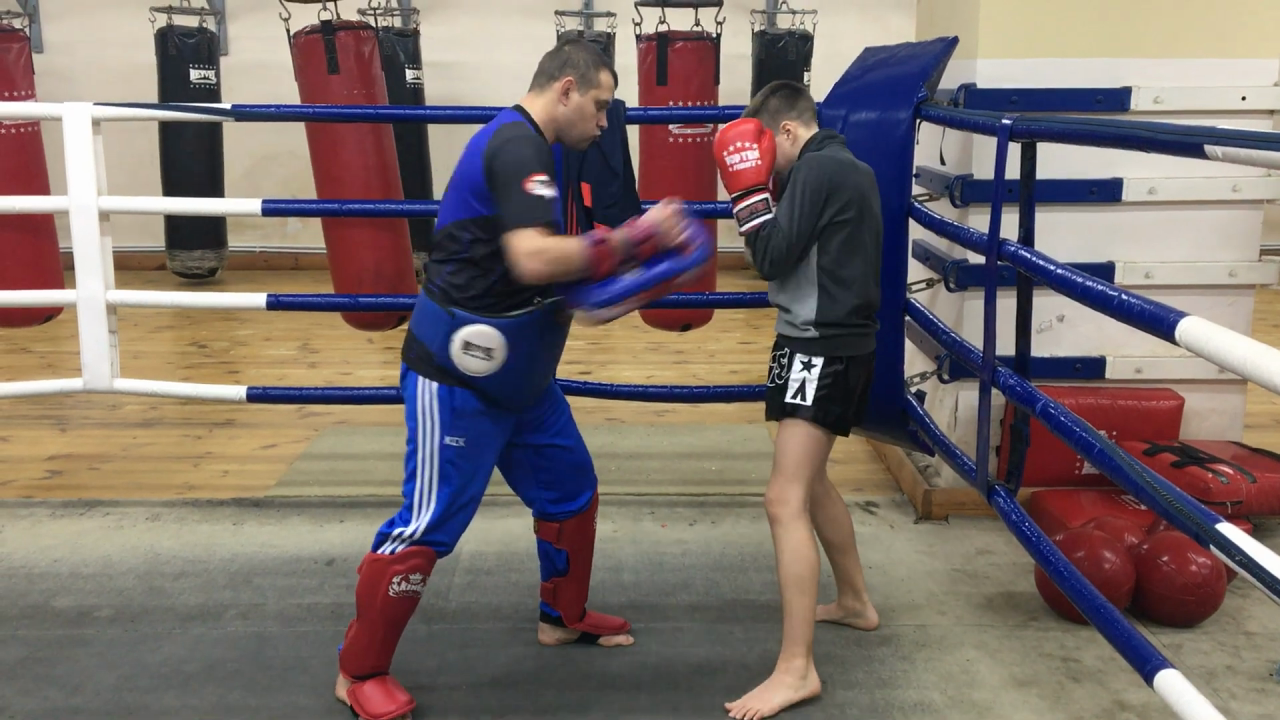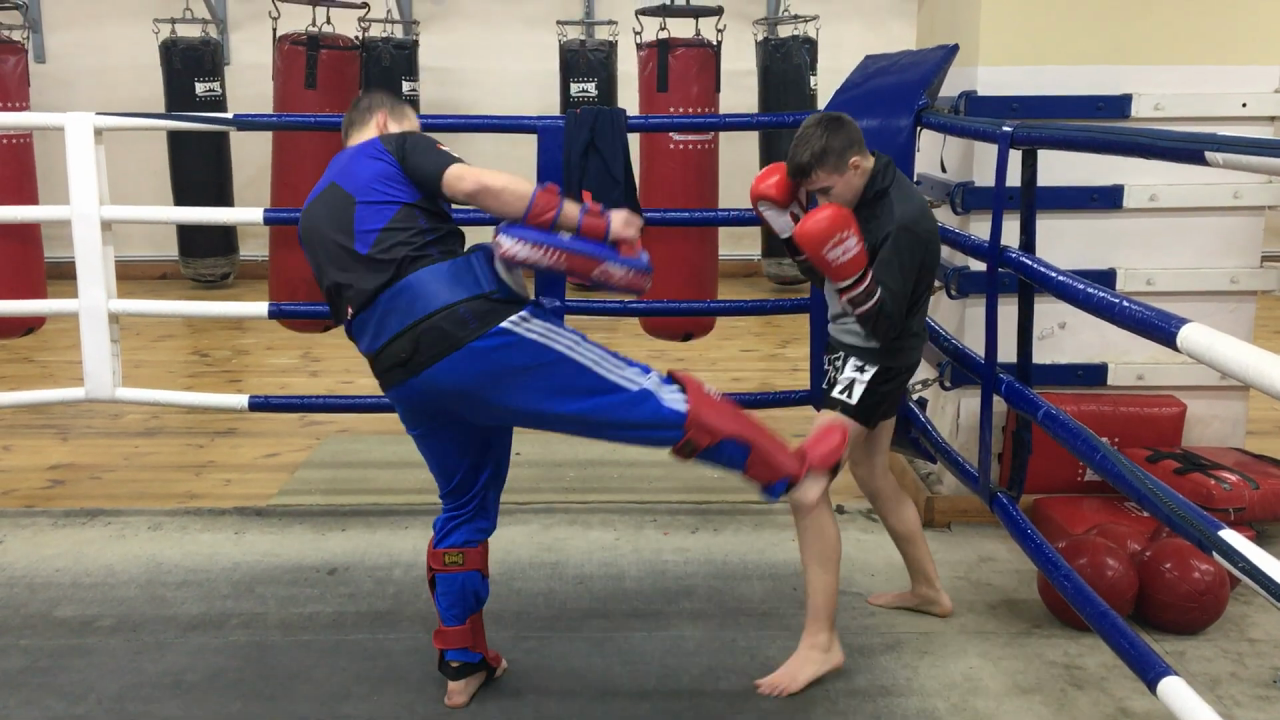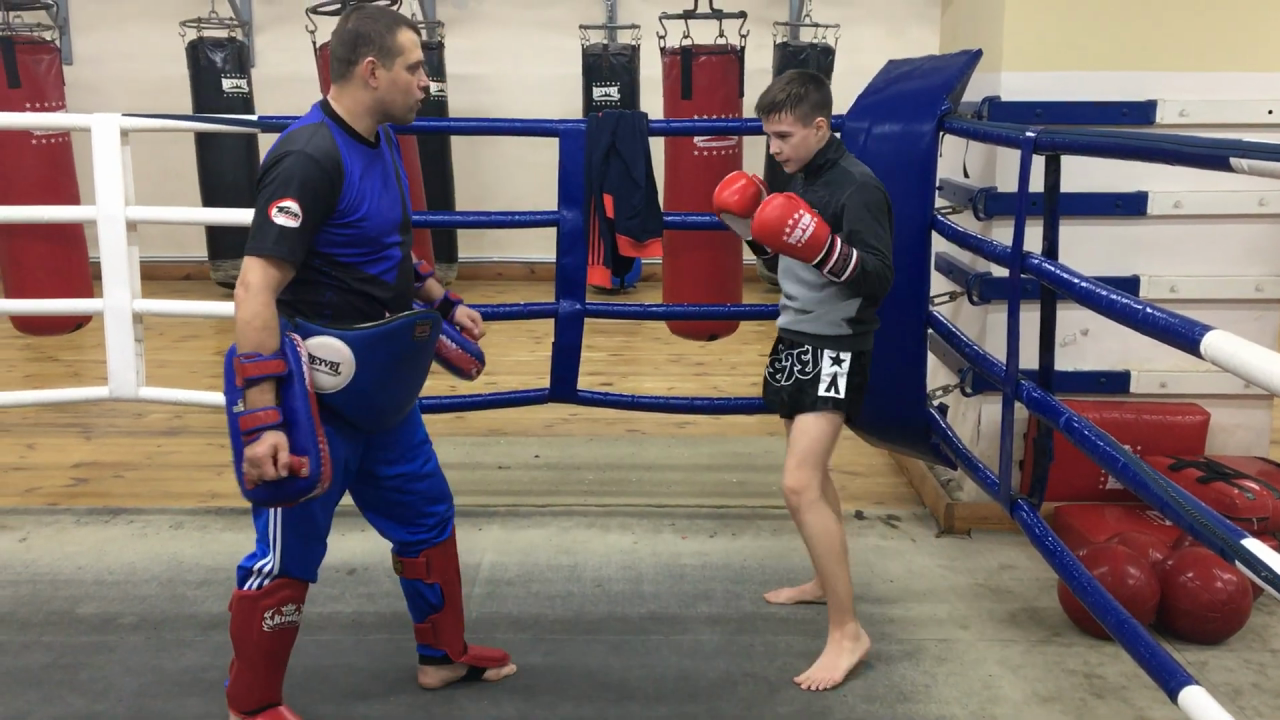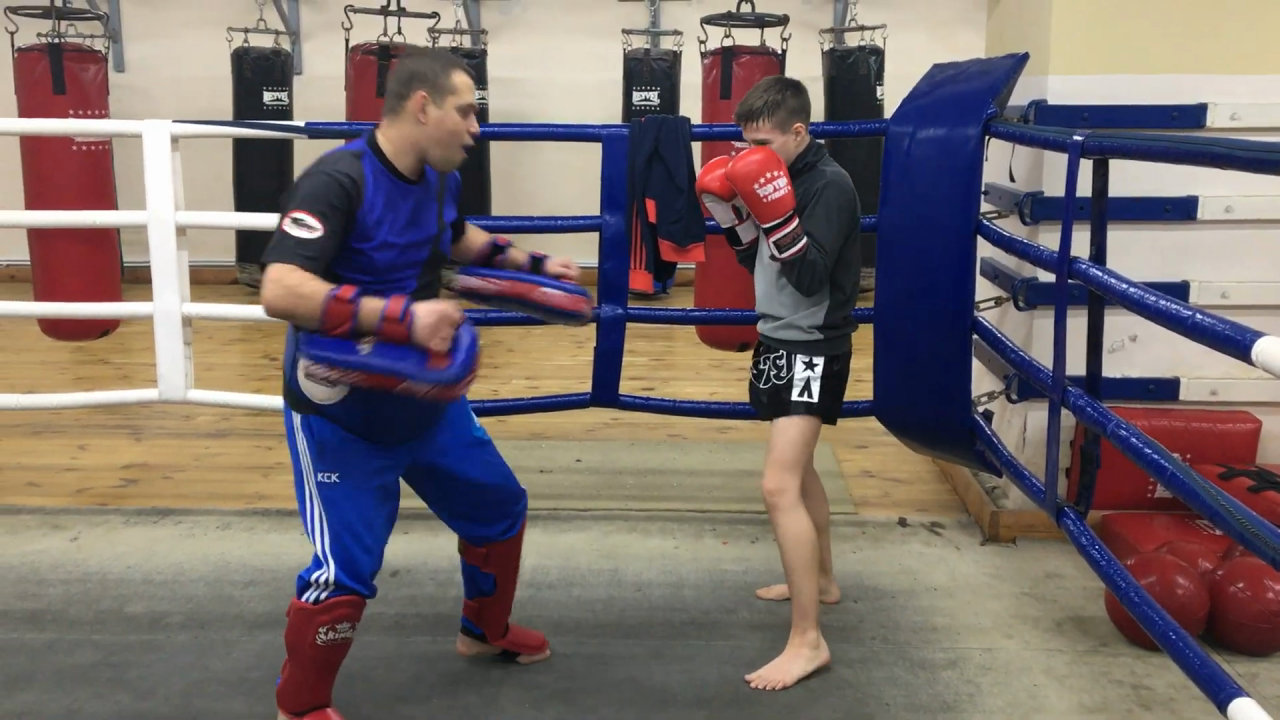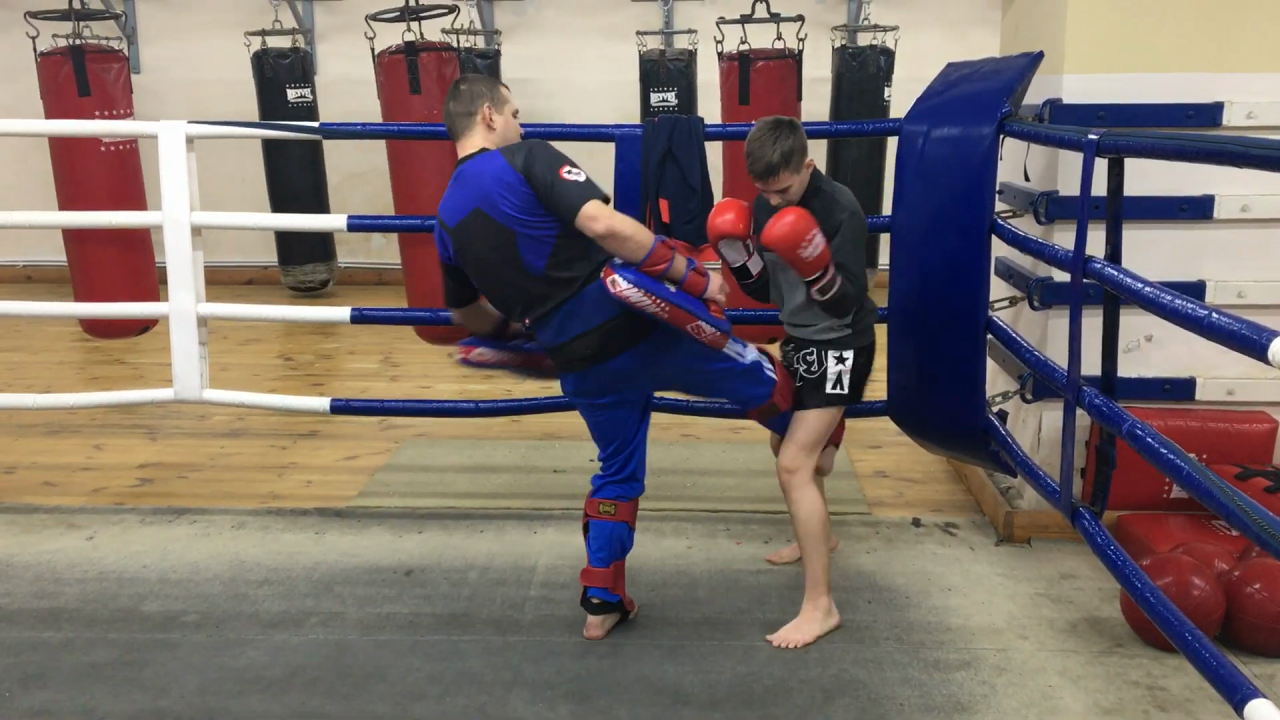
dt=1s
person 1, frame 1
left shoulder: (514, 145)
right shoulder: (517, 148)
right elbow: (534, 259)
left wrist: (623, 245)
right wrist: (637, 237)
left hip: (514, 370)
right hip: (457, 370)
left knee: (570, 487)
right knee: (427, 525)
left ankle: (564, 615)
person 1, frame 2
left shoulder: (313, 218)
right shoulder: (397, 151)
left elbow: (360, 319)
right elbow: (475, 186)
right wrist: (593, 221)
left hip: (410, 374)
right hip: (478, 332)
left knee: (465, 509)
right knee: (650, 397)
left ankle: (460, 663)
right ankle: (788, 472)
person 1, frame 3
left shoulder: (382, 142)
right shoulder: (309, 157)
right elbow: (256, 291)
left wrist: (445, 303)
right wrist: (263, 421)
left hip: (380, 386)
right hip: (318, 393)
left knee: (426, 515)
right knee: (287, 554)
left ankle: (443, 654)
person 1, frame 4
left shoulder: (435, 178)
right shoulder: (336, 180)
right elbow: (279, 291)
left wrist: (533, 264)
right wrist: (399, 317)
left hip: (425, 396)
right hip: (339, 409)
left knee: (498, 505)
right knee: (344, 573)
left ankle: (485, 631)
person 1, frame 5
left shoulder: (449, 219)
right shoulder: (529, 162)
left elbow: (469, 314)
right elbow: (603, 224)
left wrist: (514, 325)
right wrist: (693, 276)
left hip: (576, 358)
right hip: (628, 325)
left knee: (617, 472)
right knee: (754, 373)
left ankle: (600, 602)
person 2, frame 1
left shoulder: (819, 168)
right shoulder: (845, 168)
left elbow: (773, 259)
left wrist: (748, 188)
right wrist: (760, 190)
left hip: (822, 350)
right hip: (831, 345)
left knee: (785, 501)
right knee: (810, 481)
left ankle: (796, 668)
right ankle: (854, 602)
person 2, frame 2
left shoulder: (903, 219)
right shoulder: (865, 193)
left elbow: (881, 321)
right elbow: (825, 272)
left wrist: (846, 268)
right wrist: (790, 222)
left hip: (873, 361)
right hip: (862, 356)
left knee: (808, 486)
right knee: (872, 473)
left ankle: (819, 642)
right ankle: (928, 589)
person 2, frame 3
left shoulder: (857, 185)
right shoulder: (801, 179)
left elbow: (877, 278)
left wrist: (818, 244)
right wrist: (755, 229)
left hip: (835, 351)
right hip: (797, 339)
left knee: (800, 485)
right knee: (807, 472)
left ankle: (846, 632)
right ankle: (828, 580)
person 2, frame 4
left shoulder: (830, 186)
right shoulder: (784, 180)
left elbow: (810, 277)
left wrist: (775, 211)
right wrist: (731, 216)
left hip: (812, 353)
right hip: (780, 344)
left knee: (778, 487)
right knee: (796, 473)
left ankle: (807, 640)
right ankle: (818, 578)
person 2, frame 5
left shoulder: (840, 208)
right shoulder: (763, 208)
left elbow: (842, 302)
right elbow: (763, 292)
left wrist: (812, 259)
right wrist: (736, 253)
left hip: (839, 347)
right hip: (799, 341)
left knee: (794, 463)
right knee: (793, 448)
left ankle: (819, 605)
right ankle: (817, 536)
